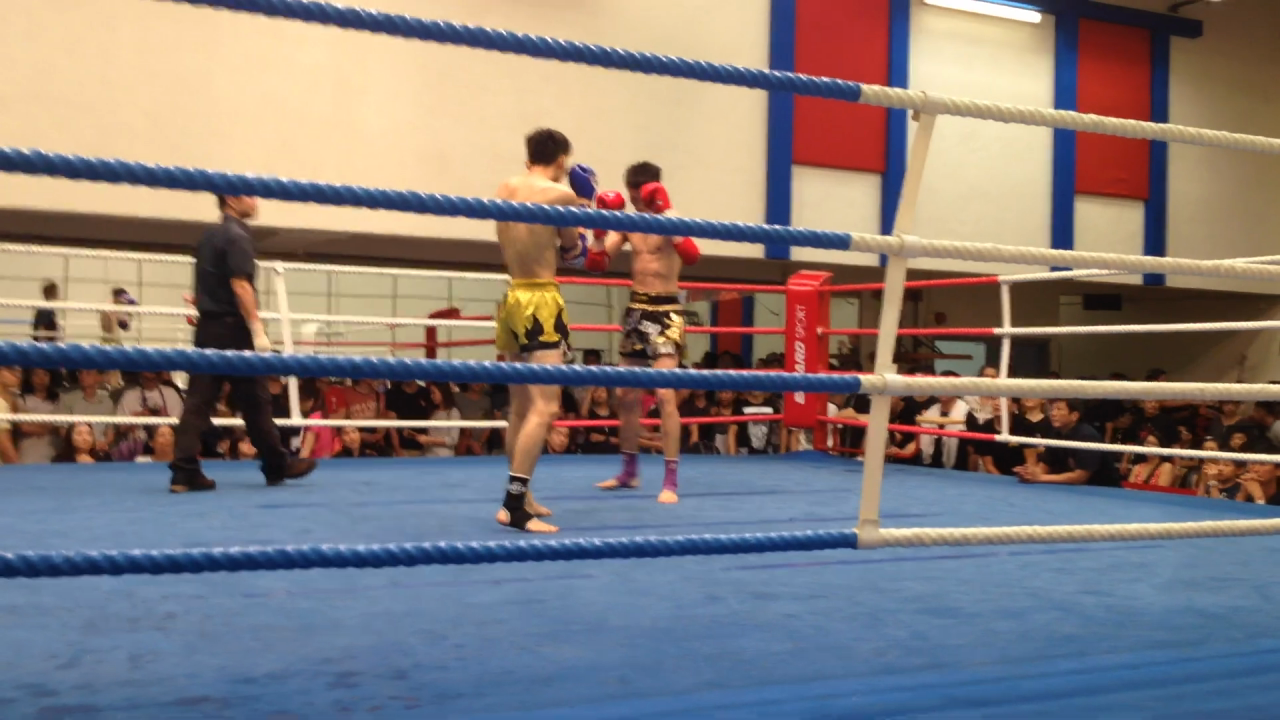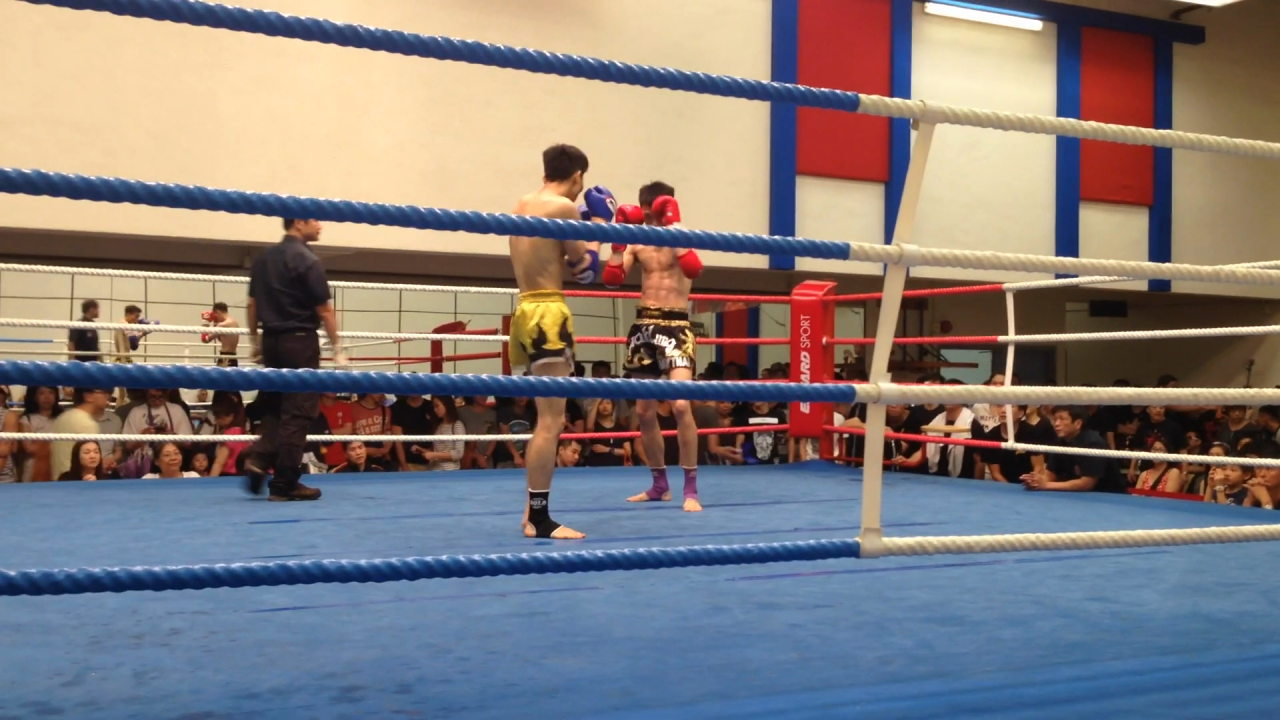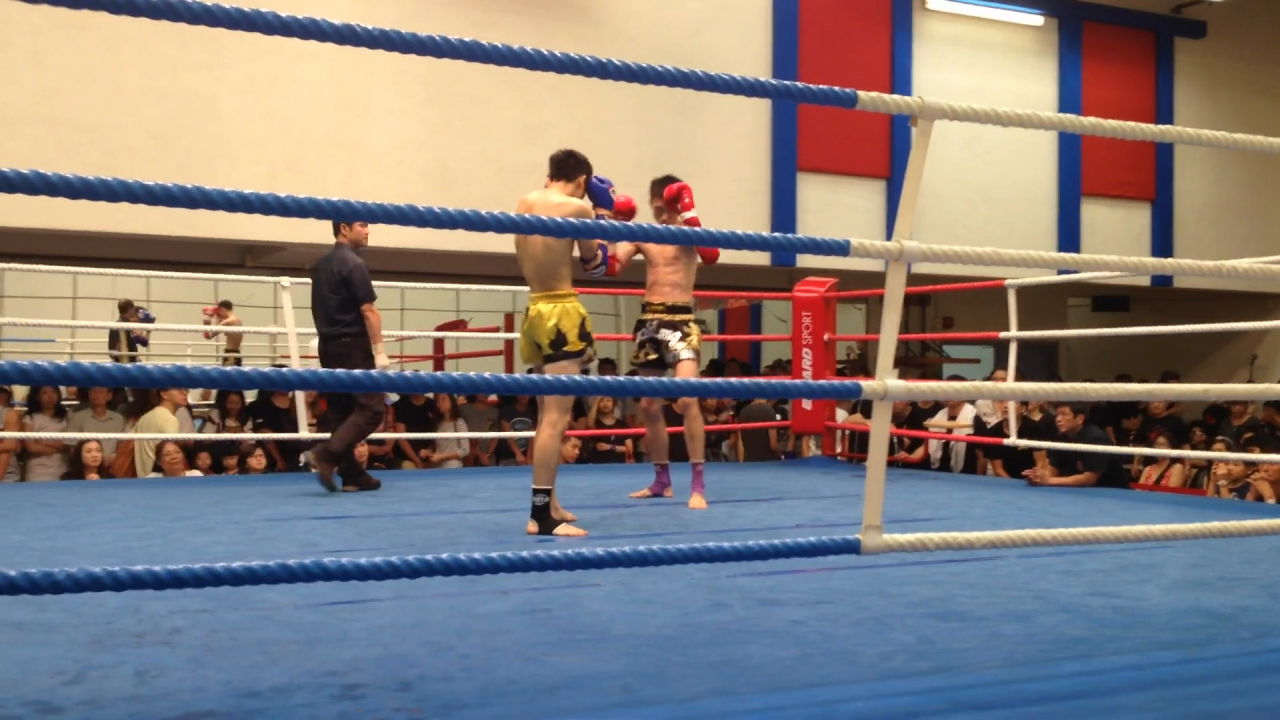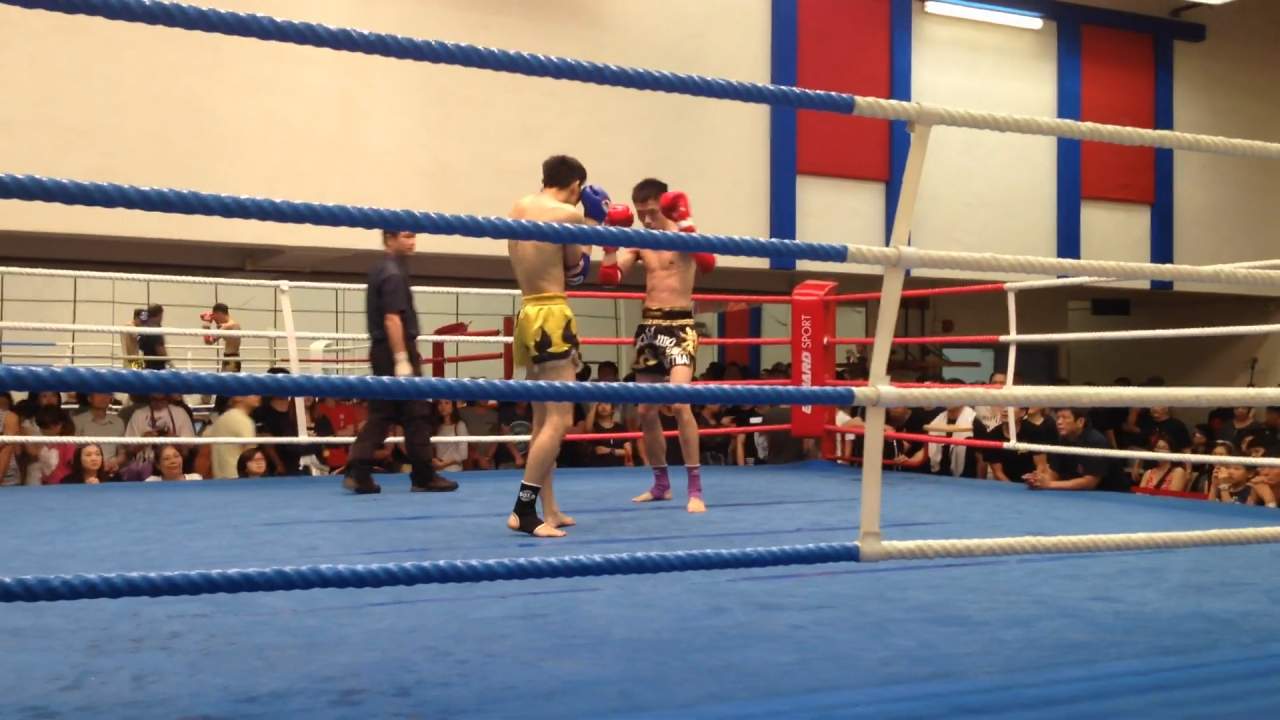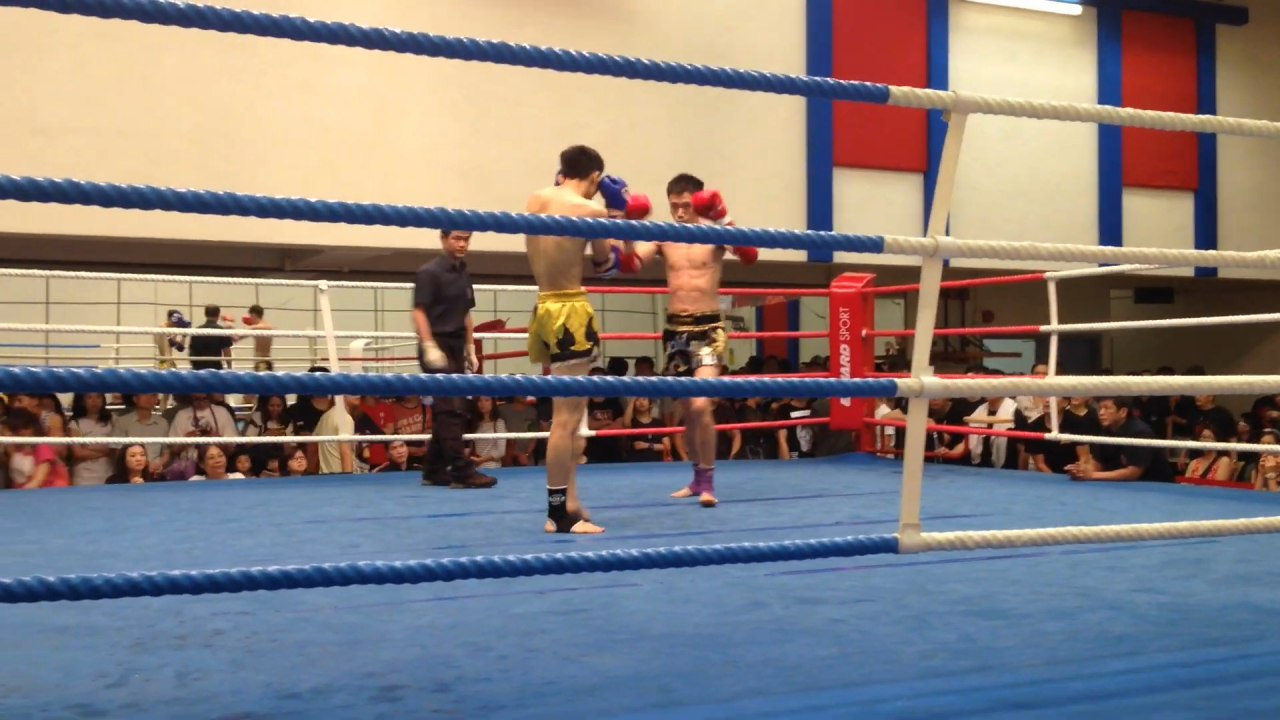
dt=0.5s
person 1, frame 1
left shoulder: (506, 188)
right shoulder: (560, 195)
right elbow: (575, 255)
right wrist: (583, 200)
left hip: (512, 299)
right hip: (540, 302)
left knee: (520, 409)
right knee: (544, 408)
left ankle: (522, 497)
right ankle: (513, 505)
person 1, frame 2
left shoulder: (525, 203)
right shoulder: (566, 209)
right elbow: (585, 271)
right wrist: (599, 223)
left hip: (525, 311)
right hip: (546, 314)
left knee: (547, 419)
right knee: (551, 422)
left ankle: (535, 509)
right ankle: (538, 518)
person 1, frame 3
left shoulder: (526, 202)
right shoulder: (578, 208)
right elbow: (596, 265)
right wrist: (602, 212)
left hip: (536, 312)
right hip: (562, 313)
left knee: (547, 417)
right knee: (556, 419)
left ankle: (548, 504)
right ankle: (540, 515)
person 1, frame 4
left shoulder: (520, 207)
right shoulder: (570, 215)
right elbow: (578, 271)
right wrist: (593, 223)
left hip: (529, 315)
right hip: (551, 317)
left knee: (544, 419)
right knee: (558, 419)
left ankle: (549, 509)
right ankle: (523, 509)
person 1, frame 5
left shoulder: (537, 199)
right shoulder: (590, 211)
right elbow: (607, 267)
right wrist: (615, 215)
left hip: (545, 310)
right hip: (570, 313)
left knee: (570, 413)
right knee: (566, 417)
left ankle: (568, 499)
right ankle: (558, 512)
person 2, frame 1
left shoulder: (669, 221)
left elbow: (691, 255)
right elbow: (596, 263)
left wrist: (665, 212)
left hip: (665, 310)
right hip: (636, 309)
left knee: (664, 394)
right knee: (626, 395)
left ankle: (671, 481)
right ankle: (628, 471)
person 2, frame 2
right shoulder: (638, 243)
left elbow: (694, 268)
right elbow: (612, 278)
left wrist: (672, 226)
left hip: (675, 326)
right hip: (643, 326)
left knee: (680, 406)
right knee: (645, 411)
left ankle: (691, 489)
right ankle: (659, 484)
person 2, frame 3
left shoulder: (687, 231)
right shoulder: (642, 237)
left elbow: (711, 256)
right elbow: (610, 267)
left wrist: (688, 213)
right wrist: (617, 225)
left hip: (680, 320)
right hip: (648, 320)
left knee: (688, 399)
right knee: (650, 406)
left ankle: (698, 485)
right ankle: (661, 481)
person 2, frame 4
left shoulder: (682, 234)
left elbow: (707, 264)
right elbow: (609, 277)
left wrist: (685, 223)
left hip: (679, 325)
right hip: (648, 326)
left knee: (679, 403)
right knee: (647, 411)
left ankle: (695, 489)
right ankle: (661, 484)
person 2, frame 5
right shoulder: (663, 238)
left elbow: (750, 255)
right elbow: (630, 265)
left wrist: (722, 219)
left hip: (708, 329)
right hip: (676, 330)
left knee: (701, 406)
right knee: (687, 412)
left ankle: (708, 484)
right ankle: (697, 479)
person 3, frame 1
left shoulder: (209, 237)
right shoulder: (237, 237)
right elbow: (241, 287)
right wrist: (257, 330)
left hip: (207, 327)
right hip: (231, 328)
left knee: (198, 401)
right knee: (255, 401)
left ankle: (184, 471)
right ankle: (278, 465)
person 3, frame 2
left shoulder: (265, 257)
right shoulder: (307, 260)
left elbow: (252, 303)
right elbow: (324, 310)
left wrist: (254, 340)
right wrist: (337, 349)
left hip: (273, 340)
right hip: (299, 341)
left knee: (274, 409)
right knee: (299, 413)
left ankle: (257, 459)
right ankle: (284, 484)
person 3, frame 3
left shoulder: (321, 265)
right shoulder: (353, 264)
right elbow: (368, 310)
right wrist: (380, 350)
left hip: (329, 345)
right hip: (351, 345)
left knee: (341, 410)
right knee: (371, 409)
left ankle: (352, 474)
right ankle: (328, 454)
person 3, frame 4
left shoulder: (381, 271)
right shoulder: (394, 274)
right elbow: (392, 319)
right wrist: (401, 359)
left hip: (381, 351)
right hip: (394, 352)
left knee: (381, 414)
right knee: (419, 415)
left ankle: (357, 472)
right ankle: (423, 476)
person 3, frame 5
left shoulder: (463, 274)
right shoulder: (430, 272)
right elbow: (419, 312)
left wrist: (470, 349)
right wrist: (429, 348)
left hip: (454, 347)
right hip: (439, 349)
left knee: (450, 410)
right knee: (450, 409)
left ankle: (435, 470)
right ankle: (462, 471)
